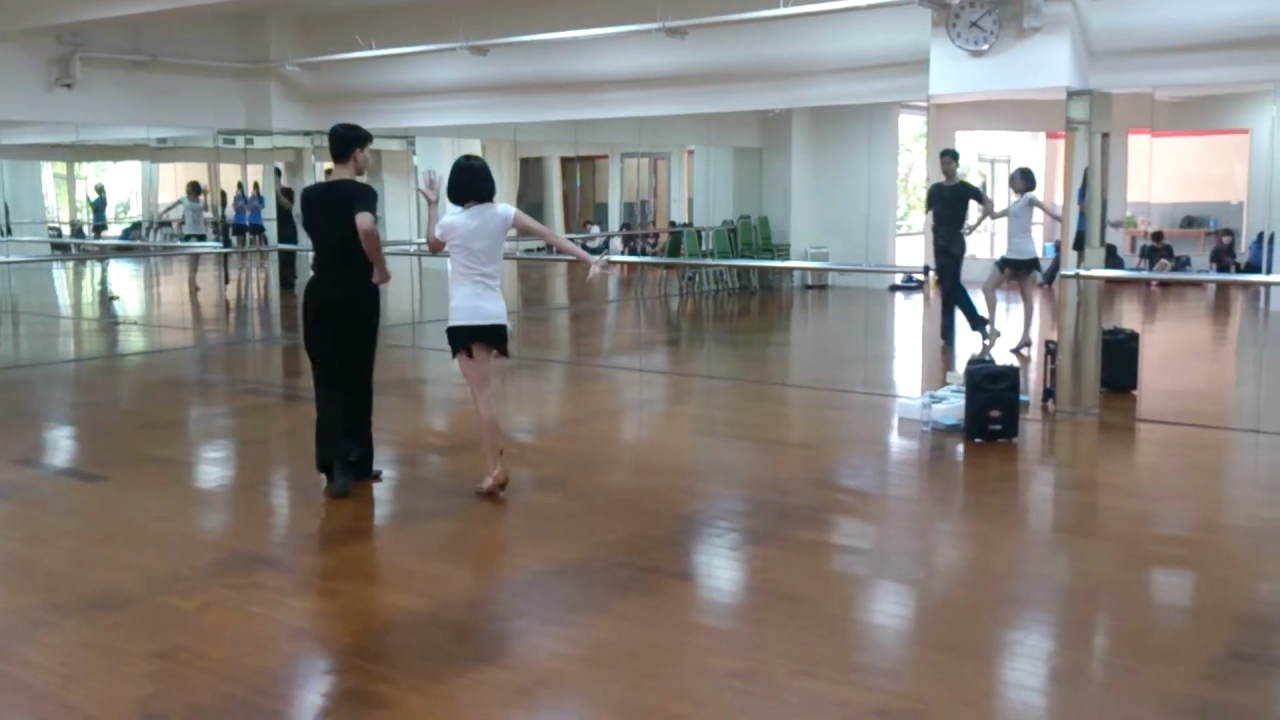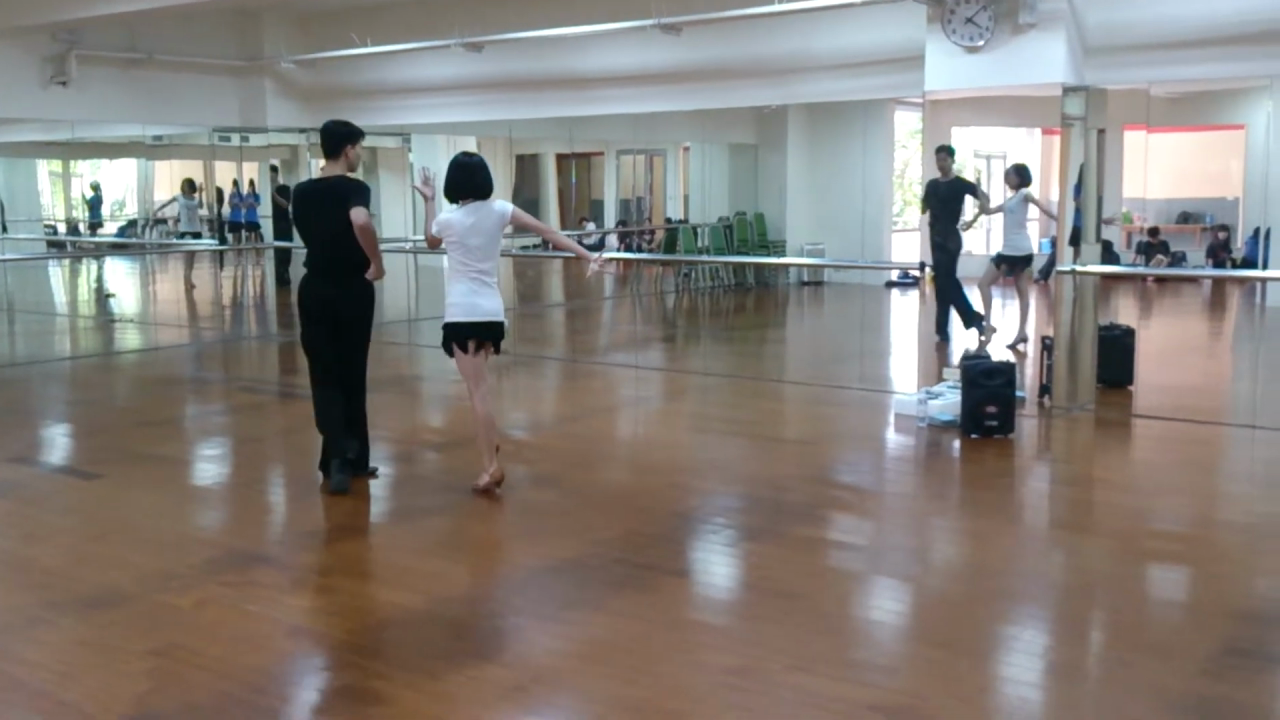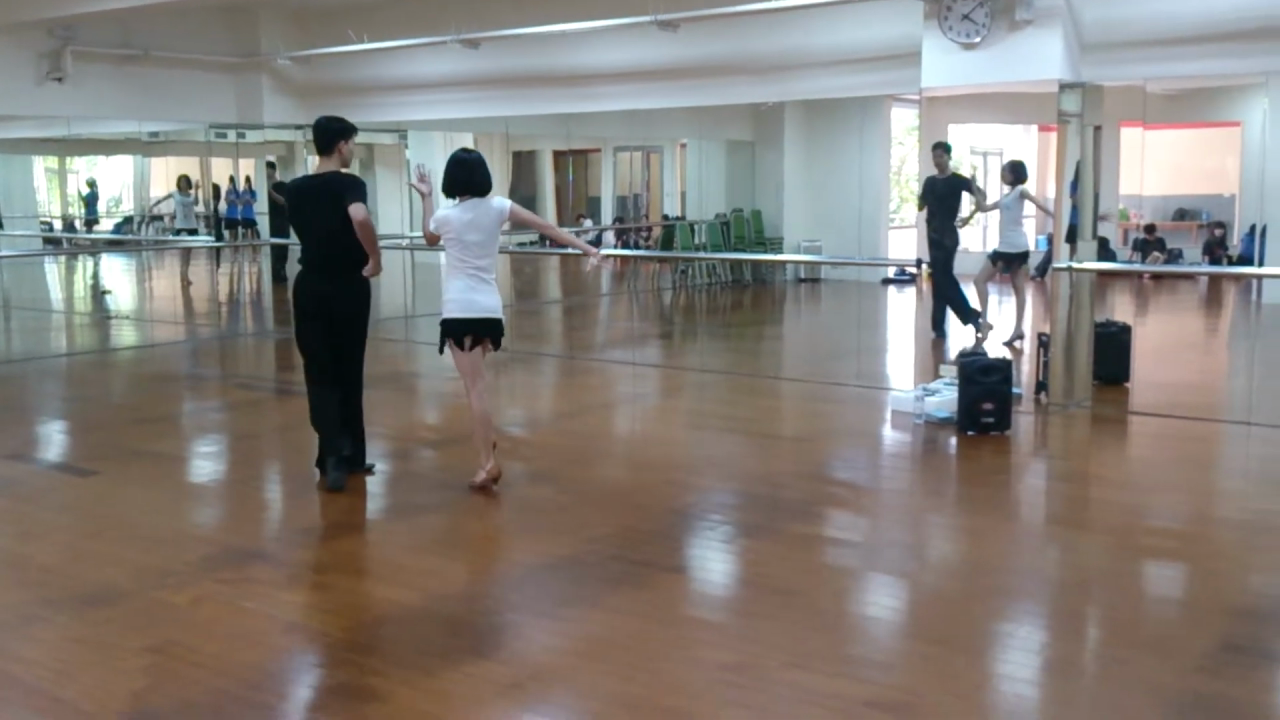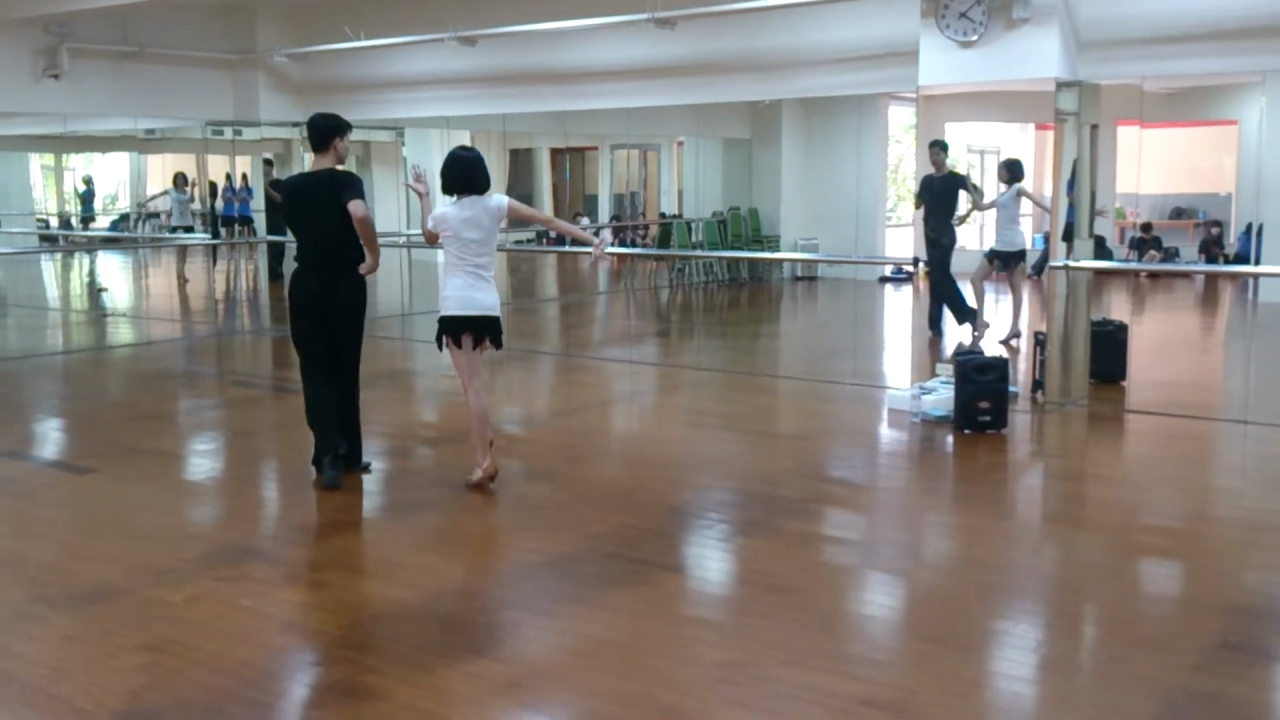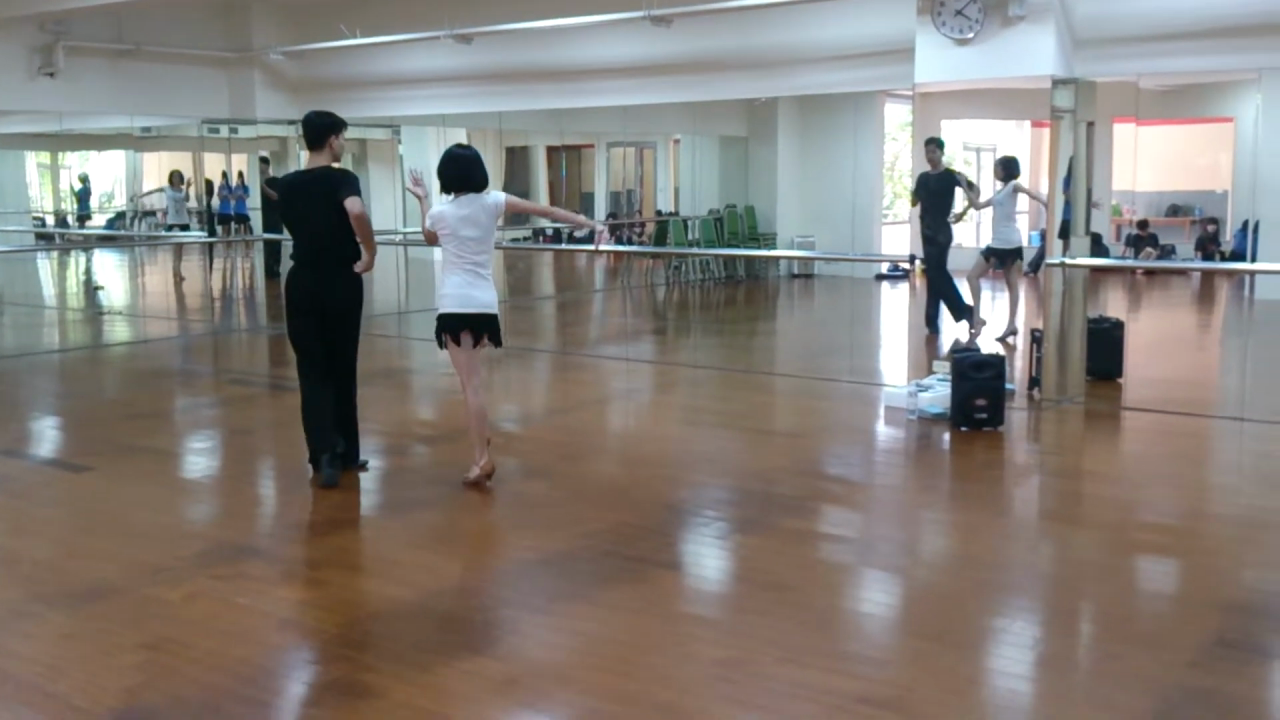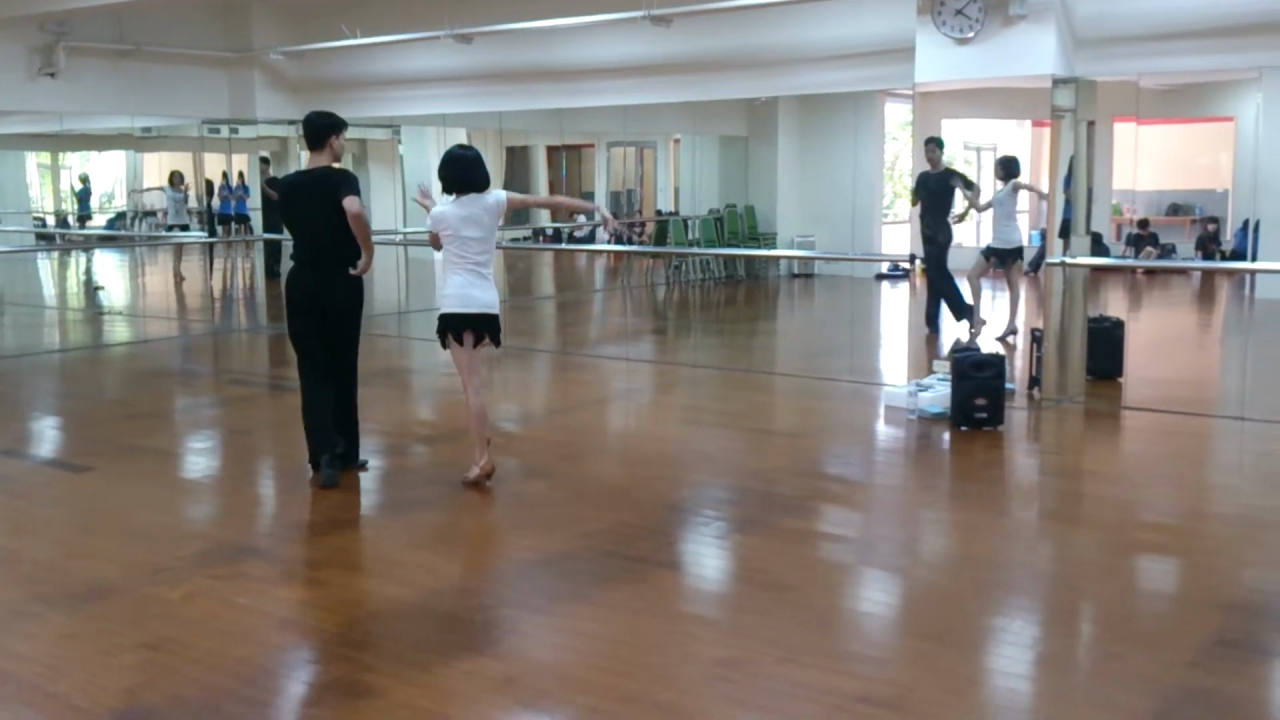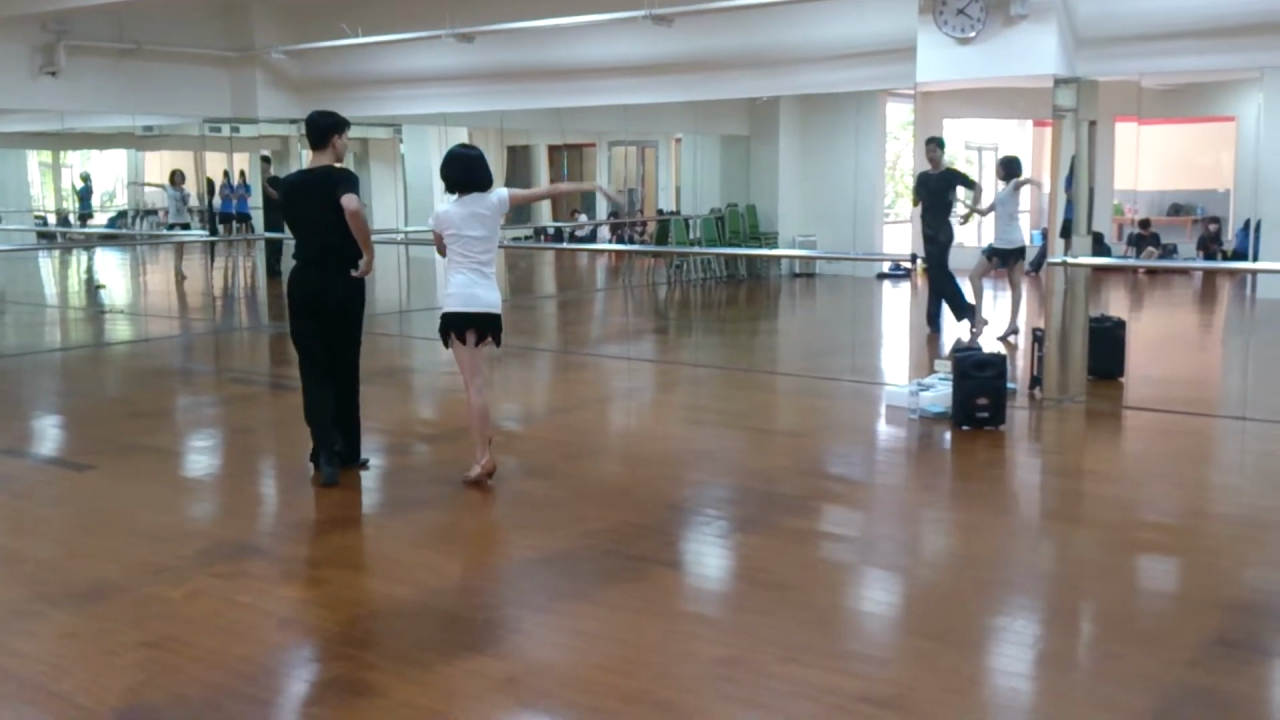
dt=0.1s
person 1, frame 1
left shoulder: (310, 196)
right shoulder: (361, 193)
right elbow: (365, 227)
right wrist: (380, 269)
left hip: (319, 294)
right hip: (357, 295)
left knee: (327, 378)
right knee: (356, 380)
left ankle: (337, 459)
right ankle: (354, 463)
person 1, frame 2
left shoulder: (301, 192)
right shoulder: (354, 189)
right elbow: (361, 222)
right wrist: (377, 263)
left hip: (314, 290)
right hip: (351, 291)
left knee: (324, 375)
right knee: (351, 376)
left ankle: (337, 456)
right ankle: (351, 458)
person 1, frame 3
left shoulder: (295, 189)
right shoulder: (350, 185)
right elbow: (360, 218)
right wrist: (375, 259)
left hip: (309, 288)
right hip: (347, 288)
left knee: (319, 373)
right knee: (347, 373)
left ankle: (334, 453)
right ankle: (347, 455)
person 1, frame 4
left shoulder: (290, 187)
right shoulder: (346, 181)
right elbow: (360, 215)
right wrist: (374, 255)
left hip: (305, 285)
right hip: (344, 285)
left knee: (315, 371)
right knee: (344, 370)
left ankle: (329, 453)
right ankle: (344, 453)
person 1, frame 5
left shoulder: (286, 185)
right shoulder: (342, 179)
right elbow: (357, 212)
right wrist: (370, 252)
left hip: (301, 283)
right hip: (340, 283)
left knee: (312, 369)
right knee: (341, 368)
left ankle: (326, 451)
right ankle: (340, 452)
person 1, frame 6
left shoulder: (287, 185)
right shoulder: (341, 179)
right elbow: (354, 211)
right wrist: (368, 253)
left hip: (301, 282)
right hip: (341, 283)
left knee: (313, 369)
right knee: (341, 368)
left ankle: (326, 452)
right ankle: (341, 452)
person 1, frame 7
left shoulder: (288, 185)
right shoulder: (342, 178)
right elbow: (352, 208)
right wrist: (368, 254)
left hip: (303, 282)
right hip: (342, 282)
left knee: (314, 369)
right knee: (343, 368)
left ankle: (327, 451)
right ankle: (342, 451)
person 2, frame 1
left shoulder: (449, 223)
right shoulder: (502, 214)
left elbow: (433, 246)
right elbow: (550, 236)
left wrist: (432, 204)
right wrist: (589, 259)
left hip: (465, 316)
right hip: (494, 314)
left knee: (482, 393)
right knee: (483, 390)
left ankle: (495, 470)
right ankle: (494, 461)
person 2, frame 2
left shoulder: (447, 219)
right shoulder: (500, 211)
left elbow: (431, 243)
right elbow: (548, 233)
left wrist: (430, 201)
right wrist: (587, 255)
left hip: (462, 312)
right hip: (491, 310)
left knee: (478, 390)
right knee: (479, 387)
left ankle: (491, 467)
right ankle: (490, 450)
person 2, frame 3
left shoulder: (445, 217)
right shoulder: (498, 207)
left elbow: (430, 239)
right elbow: (547, 228)
left wrist: (426, 197)
right wrist: (587, 248)
left hip: (459, 309)
right hip: (489, 307)
left knee: (475, 386)
right knee: (476, 383)
left ankle: (488, 464)
right ankle: (487, 445)
person 2, frame 4
left shoulder: (441, 214)
right shoulder: (495, 205)
left elbow: (429, 239)
right elbow: (547, 221)
left wrist: (424, 198)
right wrist: (588, 237)
left hip: (457, 306)
right hip: (487, 304)
left knee: (472, 385)
right knee: (473, 381)
left ankle: (484, 462)
right ankle: (483, 441)
person 2, frame 5
left shoulder: (439, 213)
right shoulder: (493, 202)
right elbow: (548, 211)
left wrist: (422, 200)
right wrist: (591, 224)
left hip: (456, 304)
right hip: (485, 302)
left knee: (470, 382)
right knee: (471, 379)
left ankle: (482, 460)
right ankle: (481, 444)
person 2, frame 6
left shoulder: (440, 214)
right shoulder: (493, 202)
right elbow: (549, 201)
right wrist: (595, 208)
left hip: (457, 304)
right hip: (486, 303)
left knee: (471, 383)
right knee: (473, 379)
left ankle: (482, 460)
right ankle: (480, 441)
person 2, frame 7
left shoulder: (443, 215)
right shoulder: (496, 200)
right elbow: (550, 191)
right wrist: (594, 186)
left hip: (459, 303)
right hip: (489, 302)
left knee: (474, 382)
right knee: (476, 378)
left ankle: (483, 459)
right ankle: (483, 447)
person 3, frame 1
left shoulder: (965, 188)
right shoulder: (935, 189)
left elbow: (988, 205)
right elbow: (925, 211)
left wrist: (975, 225)
left hip: (955, 241)
right hip: (939, 240)
left knee: (949, 286)
right knee: (952, 285)
left ankle: (948, 332)
right ankle: (978, 322)
person 3, frame 2
left shoulder: (960, 184)
right shoulder: (932, 185)
left elbow: (985, 199)
right elbow: (923, 209)
left hip: (951, 237)
right hip: (936, 236)
left knee: (944, 282)
right knee: (947, 281)
left ankle: (942, 328)
right ankle: (974, 320)
person 3, frame 3
left shoulder: (957, 180)
right shoulder: (929, 182)
left elbow: (981, 196)
right elbow: (920, 206)
left hip: (948, 234)
right hip: (933, 233)
left knee: (941, 279)
right knee: (945, 278)
left ankle: (939, 325)
right ankle: (971, 317)
person 3, frame 4
left shoulder: (954, 178)
right shoulder: (926, 180)
left elbow: (978, 194)
right elbow: (917, 205)
right wrist: (916, 192)
left hip: (945, 232)
right hip: (930, 231)
left knee: (938, 277)
right knee: (942, 276)
left ankle: (935, 324)
right ankle: (968, 315)
person 3, frame 5
left shoulder: (950, 176)
right shoulder: (922, 178)
right elbow: (913, 202)
right wrist: (911, 189)
left hip: (941, 229)
right hip: (927, 229)
left knee: (935, 275)
right knee: (938, 274)
left ankle: (932, 321)
right ankle: (965, 313)
person 3, frame 6
left shoulder: (950, 175)
right shoulder: (922, 177)
left elbow: (975, 189)
right elbow: (914, 202)
left wrist: (964, 212)
right wrist: (910, 190)
left hip: (941, 229)
right hip: (927, 229)
left knee: (935, 274)
right knee: (939, 273)
left ankle: (932, 320)
right ankle: (964, 312)
person 3, frame 7
left shoulder: (952, 175)
right shoulder: (922, 177)
left elbow: (977, 187)
right elbow: (915, 202)
left wrist: (970, 212)
right wrist: (912, 190)
left hip: (942, 229)
right hip: (928, 228)
left knee: (936, 274)
right knee: (940, 273)
left ankle: (934, 320)
right ankle: (966, 311)
person 4, frame 1
left shoulder: (1029, 198)
right shoulder: (1015, 204)
left elbow: (1048, 212)
right elbow: (994, 215)
left hip: (1021, 254)
right hip: (1016, 254)
left knee: (988, 287)
right knee: (1026, 296)
left ankle: (992, 328)
right ankle: (1026, 336)
person 4, frame 2
left shoulder: (1024, 194)
right shoulder: (1010, 200)
left elbow: (1042, 207)
right elbow: (988, 211)
left hip: (1017, 250)
right hip: (1011, 250)
left knee: (984, 283)
right knee: (1022, 291)
right ankle: (1021, 332)
person 4, frame 3
left shoulder: (1020, 191)
right shoulder: (1006, 197)
left elbow: (1038, 203)
right elbow: (984, 208)
left wrist: (1055, 217)
left hip: (1014, 247)
right hip: (1007, 247)
left knee: (980, 280)
right knee: (1019, 288)
left ankle: (984, 320)
right ankle: (1018, 329)
person 4, frame 4
left shoulder: (1016, 189)
right shoulder: (1002, 195)
left elbow: (1034, 199)
right elbow: (980, 206)
left wrist: (1050, 211)
left hip: (1010, 245)
right hip: (1003, 245)
left knee: (977, 278)
right knee: (1015, 287)
left ankle: (981, 320)
right ankle: (1014, 327)
person 4, frame 5
left shoulder: (1013, 186)
right shoulder: (999, 193)
left elbow: (1030, 193)
right elbow: (977, 205)
left wrist: (1045, 203)
right wrist: (965, 186)
left hip: (1007, 243)
right hip: (1000, 243)
left knee: (973, 276)
right knee: (1012, 284)
left ankle: (977, 317)
right ankle: (1011, 325)
person 4, frame 6
left shoulder: (1013, 185)
right shoulder: (999, 193)
left elbow: (1026, 185)
right elbow: (980, 207)
left wrist: (1040, 192)
left hip: (1008, 243)
right hip: (1000, 242)
left knee: (974, 275)
right knee: (1012, 284)
left ankle: (977, 317)
right ankle: (1011, 325)
person 4, frame 7
left shoulder: (1015, 185)
right shoulder: (1001, 193)
left elbow: (1024, 180)
right elbow: (984, 212)
left wrist: (1032, 181)
right wrist: (966, 204)
left hip: (1009, 243)
right hip: (1004, 243)
left knee: (975, 275)
right knee: (1015, 284)
left ankle: (979, 317)
right ankle: (1012, 324)
